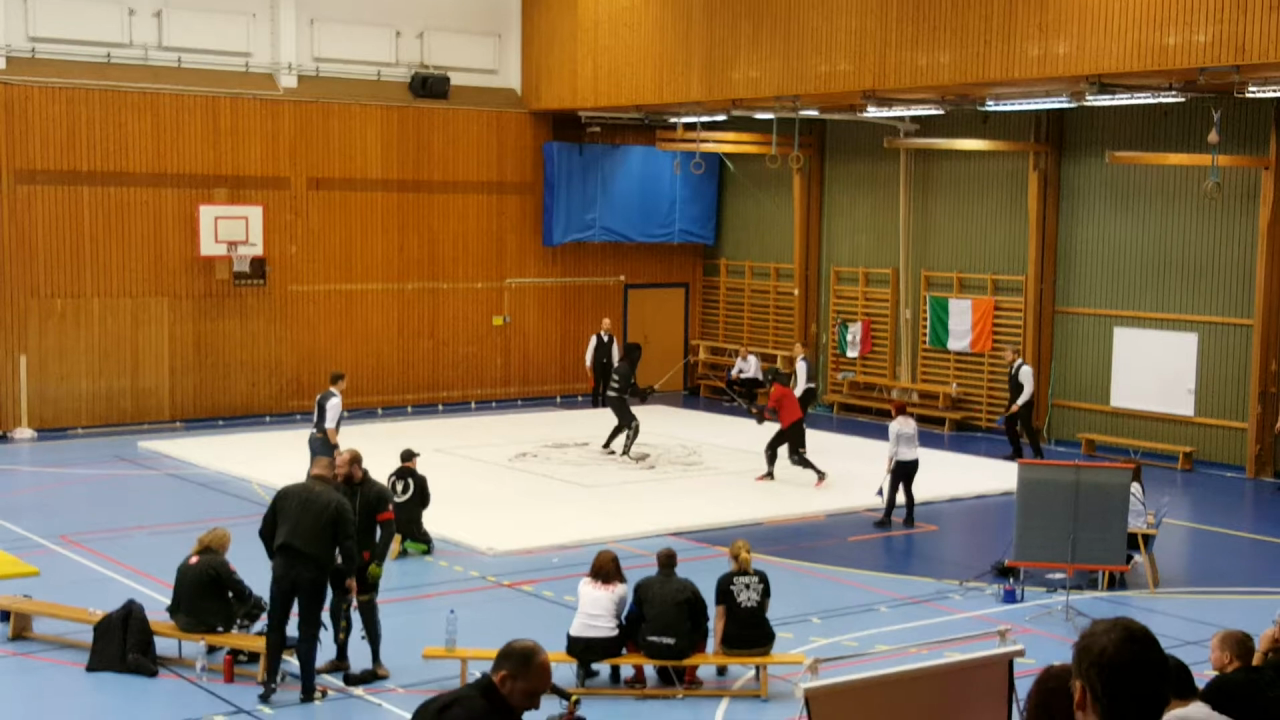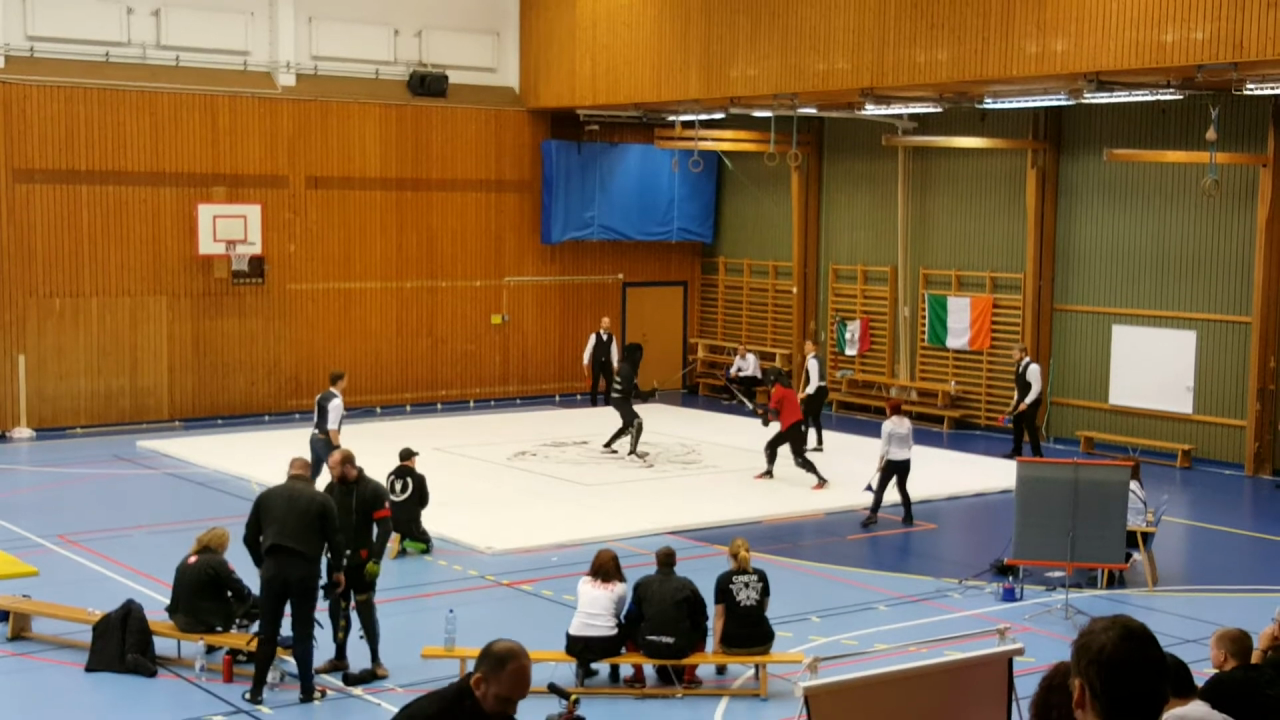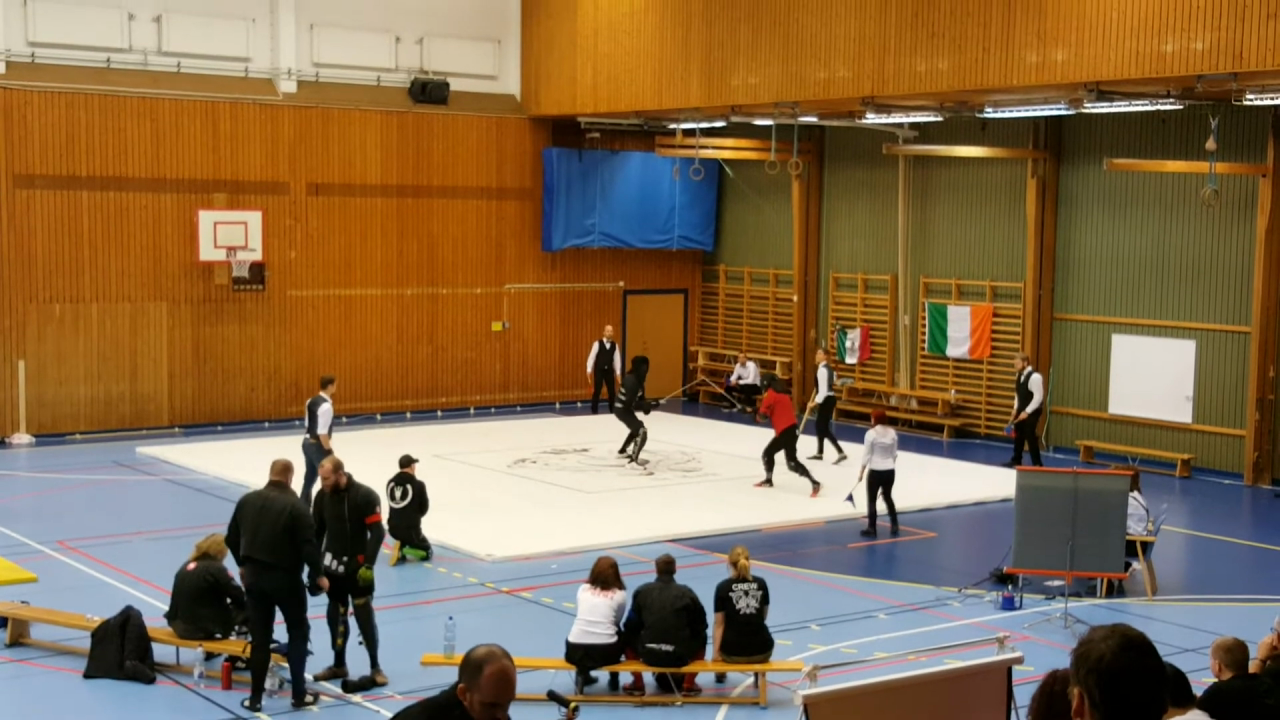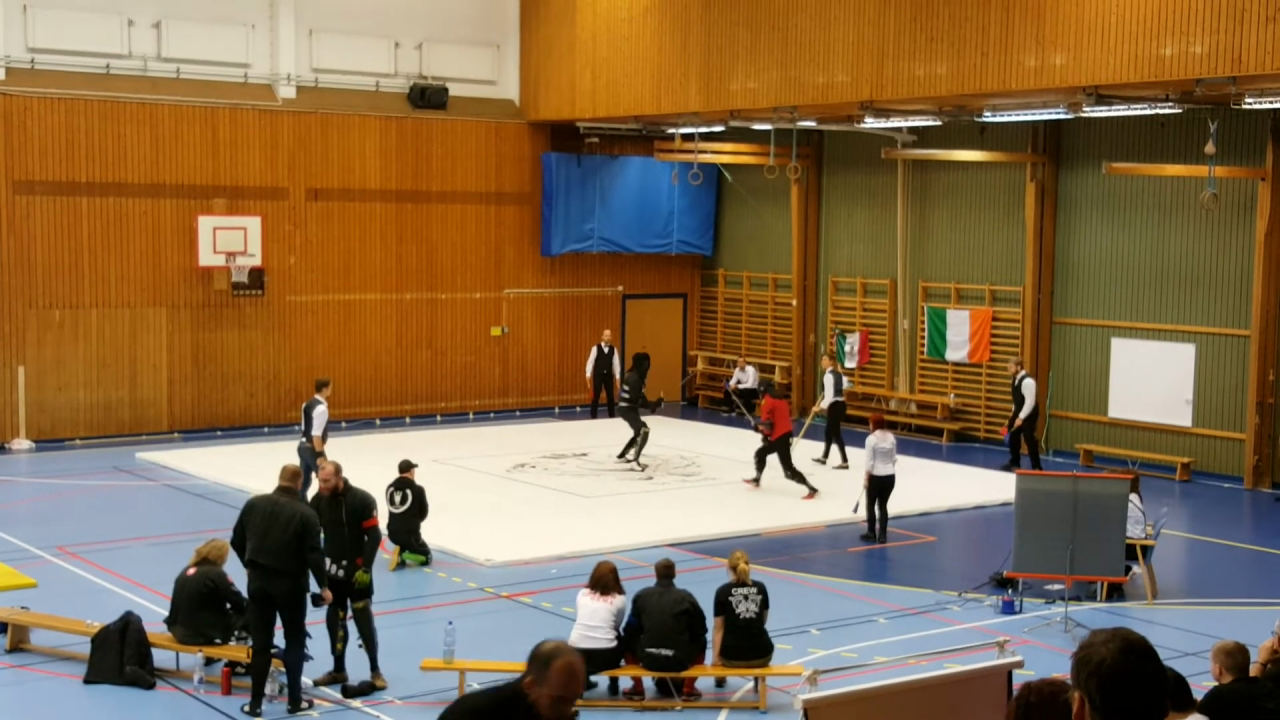
dt=0.4s
person 1, frame 1
left shoulder: (286, 493)
right shoulder: (338, 503)
left elbow: (265, 530)
right elbow: (347, 543)
right wrist: (350, 575)
left hip: (284, 567)
right hip: (314, 572)
left knee: (276, 625)
right knee: (308, 631)
left ankle: (270, 682)
right ankle: (308, 689)
person 1, frame 2
left shoulder: (267, 496)
right shoulder: (321, 500)
left elbow: (250, 536)
right elbow: (334, 538)
left wrist: (260, 565)
right wrist: (338, 570)
left hip: (273, 568)
right hip: (304, 570)
left knee: (267, 631)
right knee: (303, 632)
left ankle: (256, 690)
right ankle: (307, 689)
person 1, frame 3
left shoulder: (246, 501)
right shoulder: (296, 506)
left elbow: (231, 539)
right elbow: (308, 546)
left wrist: (243, 565)
right wrist: (318, 575)
left hip: (255, 576)
right hip: (286, 578)
left knee: (260, 638)
right knee: (298, 633)
left ankle: (255, 697)
right ankle: (299, 694)
person 1, frame 4
left shoulder: (253, 504)
right shoulder: (305, 514)
left elbow: (237, 541)
right elbow: (314, 554)
right wrist: (323, 587)
left hip: (258, 581)
right hip: (290, 584)
left knee: (260, 643)
right knee: (295, 641)
left ankle: (255, 702)
right ankle: (295, 701)
person 2, frame 1
left shoulder: (378, 493)
right shoulder: (336, 489)
left elbow: (388, 530)
left wrist: (378, 562)
left hip: (364, 563)
left knee: (368, 611)
right knee: (338, 609)
left ankle: (377, 661)
right ankle: (341, 659)
person 2, frame 2
left shoulder: (374, 491)
right shoulder: (332, 488)
left elbow: (385, 527)
left wrist: (376, 559)
left hip: (361, 561)
left knee: (366, 610)
right knee: (337, 608)
left ankle: (376, 661)
right ankle: (340, 658)
person 2, frame 3
left shoulder: (365, 496)
right shoulder: (323, 496)
left elbow: (377, 533)
right elbow: (317, 531)
left wrist: (369, 565)
left hip: (357, 566)
right hip: (332, 565)
left knee: (364, 616)
right knee: (336, 615)
left ankle: (375, 667)
right ankle: (339, 665)
person 2, frame 4
left shoulder: (362, 500)
right shoulder: (318, 501)
left elbow: (374, 536)
left wrist: (366, 569)
left hip: (356, 569)
right hip: (331, 570)
left knee: (364, 620)
right knee: (335, 619)
left ankle: (375, 671)
right ankle: (338, 671)
